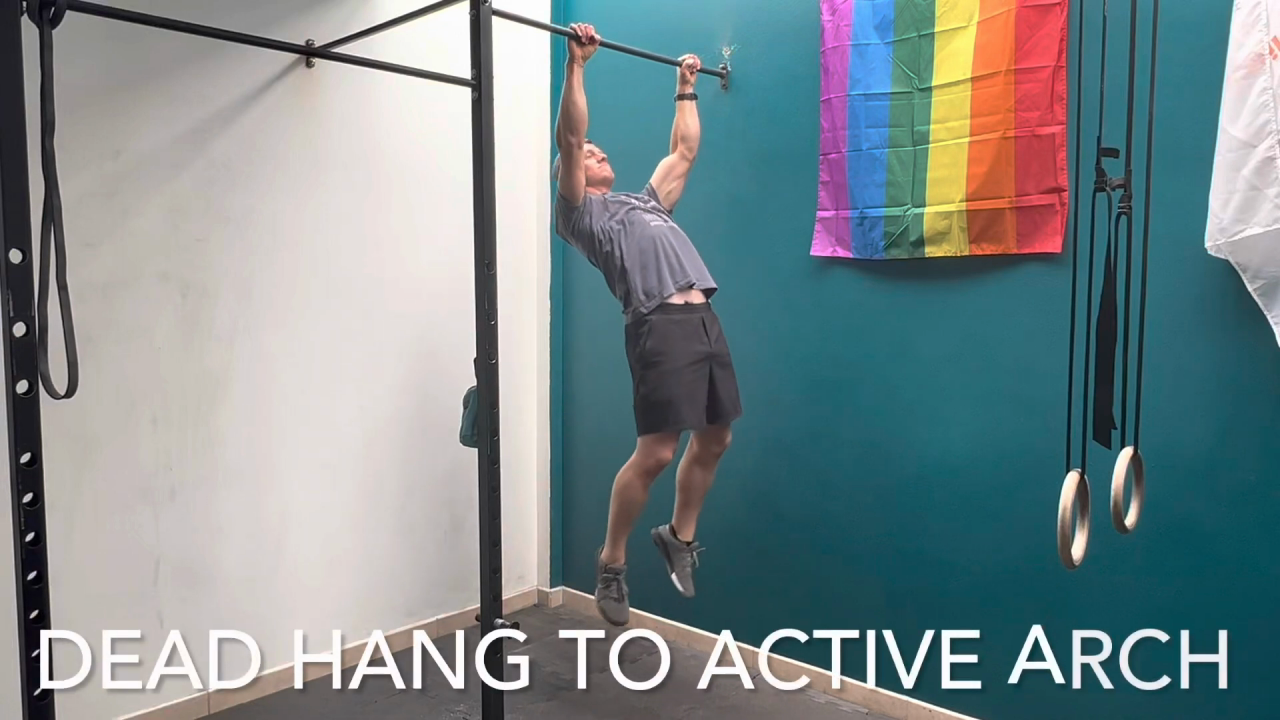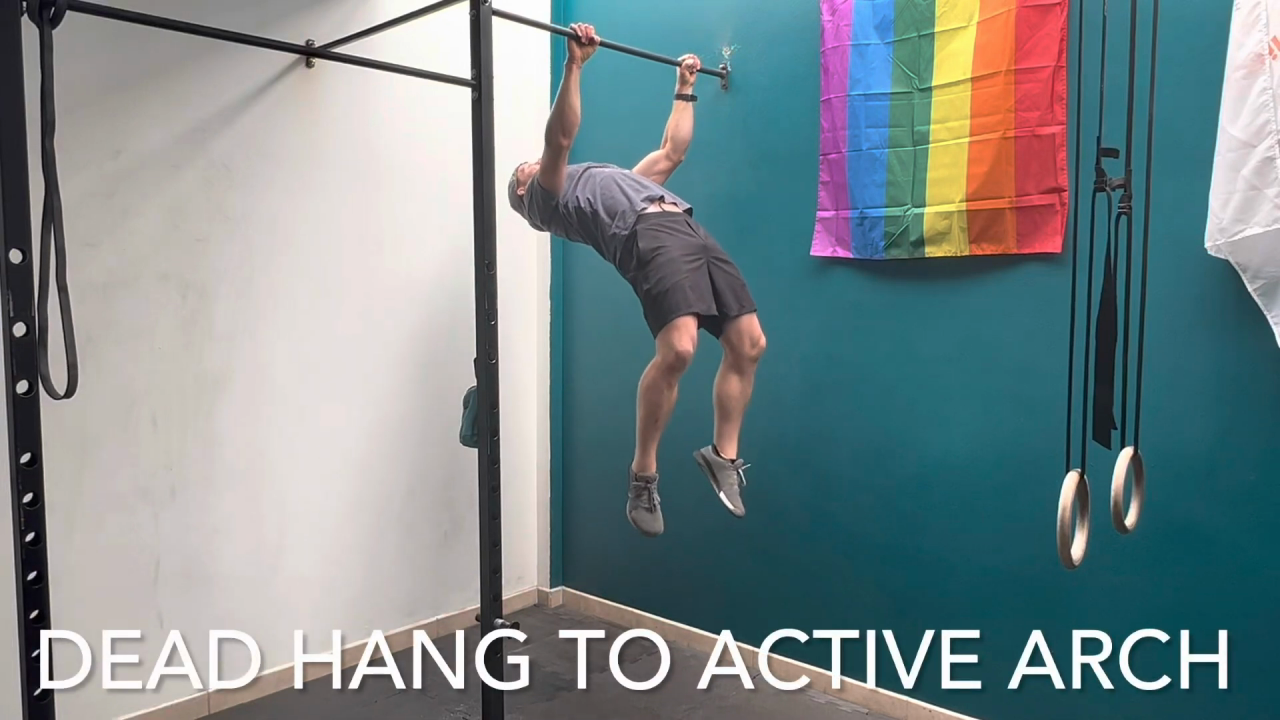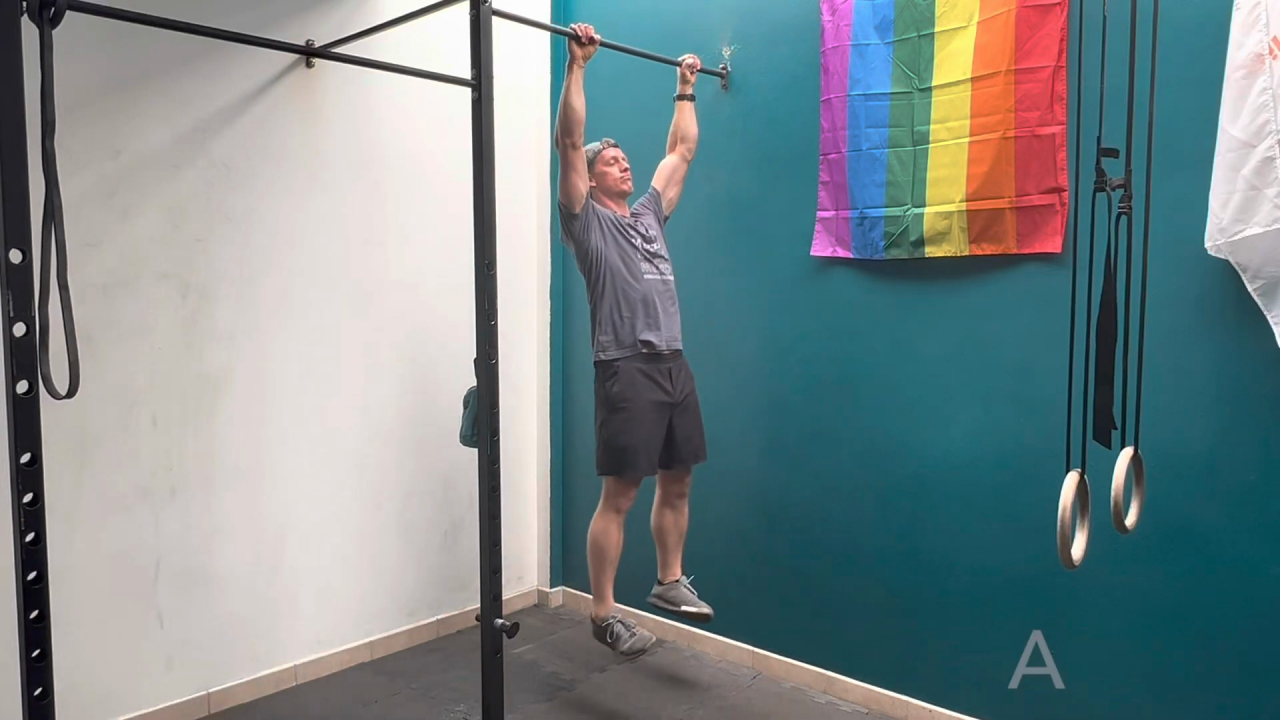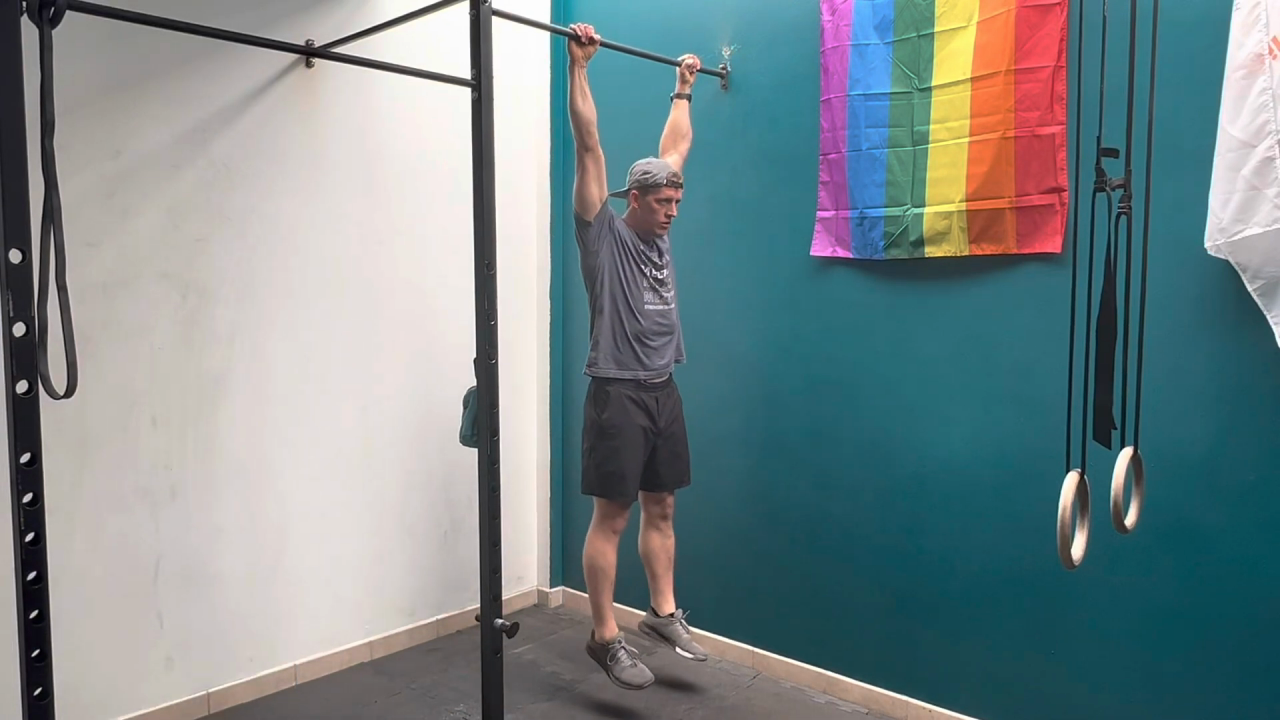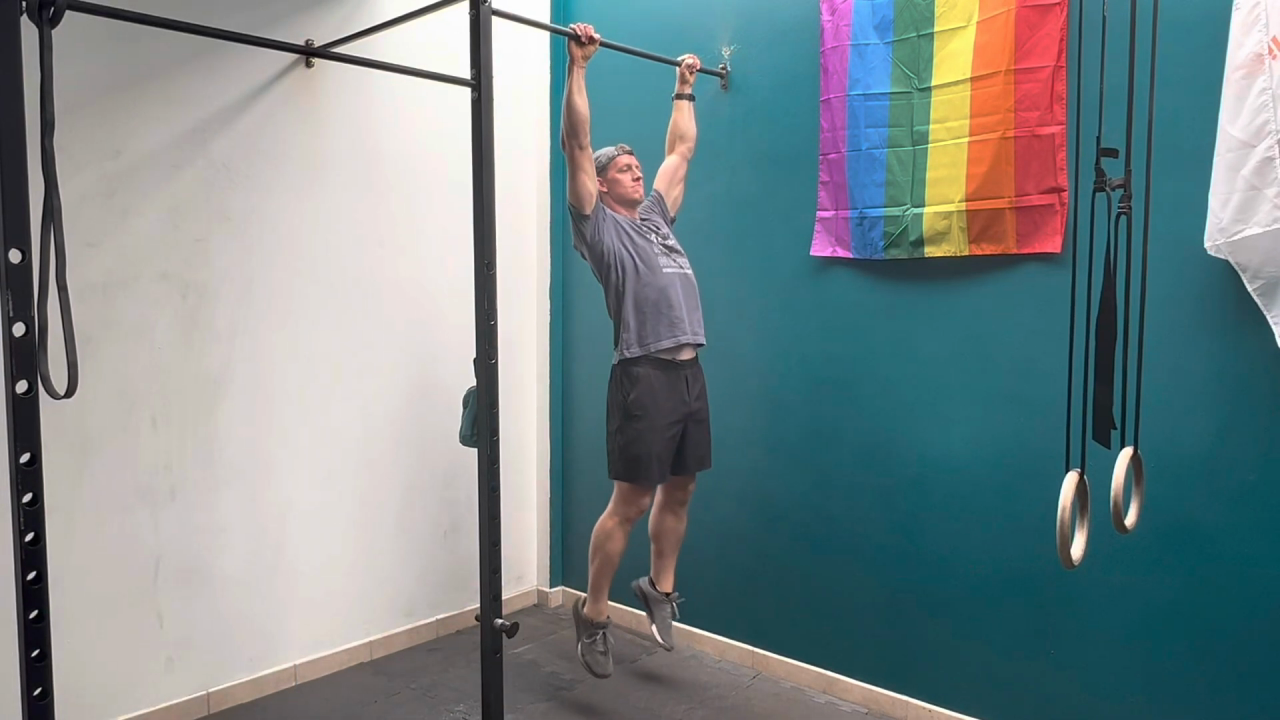
dt=1s
person 1, frame 1
left shoulder: (643, 200)
right shoulder: (579, 212)
left elbow: (684, 150)
right elbow: (568, 139)
left wrist: (686, 88)
right wrist: (576, 63)
left hip: (705, 320)
right hip: (660, 326)
left knee: (714, 441)
right knee: (655, 452)
left ankle: (680, 537)
right ankle: (610, 564)
person 1, frame 2
left shoulder: (611, 179)
right shoulder: (545, 199)
left elbow: (672, 154)
right elbow: (560, 139)
left wrist: (684, 88)
right wrist: (574, 63)
left hip: (692, 233)
right hip: (650, 238)
left knee: (749, 344)
right knee: (678, 349)
left ankle: (724, 455)
right ankle: (643, 473)
person 1, frame 3
left shoulder: (648, 212)
right shoulder: (584, 220)
left elbow: (681, 150)
right elbow: (568, 143)
left wrist: (686, 87)
right wrist: (577, 63)
left hip: (675, 366)
right hip: (628, 370)
left knee: (678, 484)
right knee: (619, 495)
left ankle: (670, 582)
right ankle: (604, 613)
person 1, frame 4
left shoulder: (659, 230)
right shoulder: (602, 231)
left elbow: (675, 146)
right elbow: (588, 146)
left wrist: (683, 88)
right wrist: (578, 65)
left hip: (663, 392)
right hip: (617, 394)
left knee: (661, 510)
right knee: (611, 517)
left ankle: (665, 615)
right ankle: (605, 637)
person 1, frame 5
left shoulder: (655, 214)
right shoulder: (597, 224)
left elbow: (682, 149)
right elbow: (576, 143)
left wrist: (684, 88)
right wrist: (577, 65)
left hip: (689, 373)
right hip: (644, 375)
left knee: (678, 492)
right knee: (631, 501)
left ankle: (660, 590)
right ankle: (592, 613)
